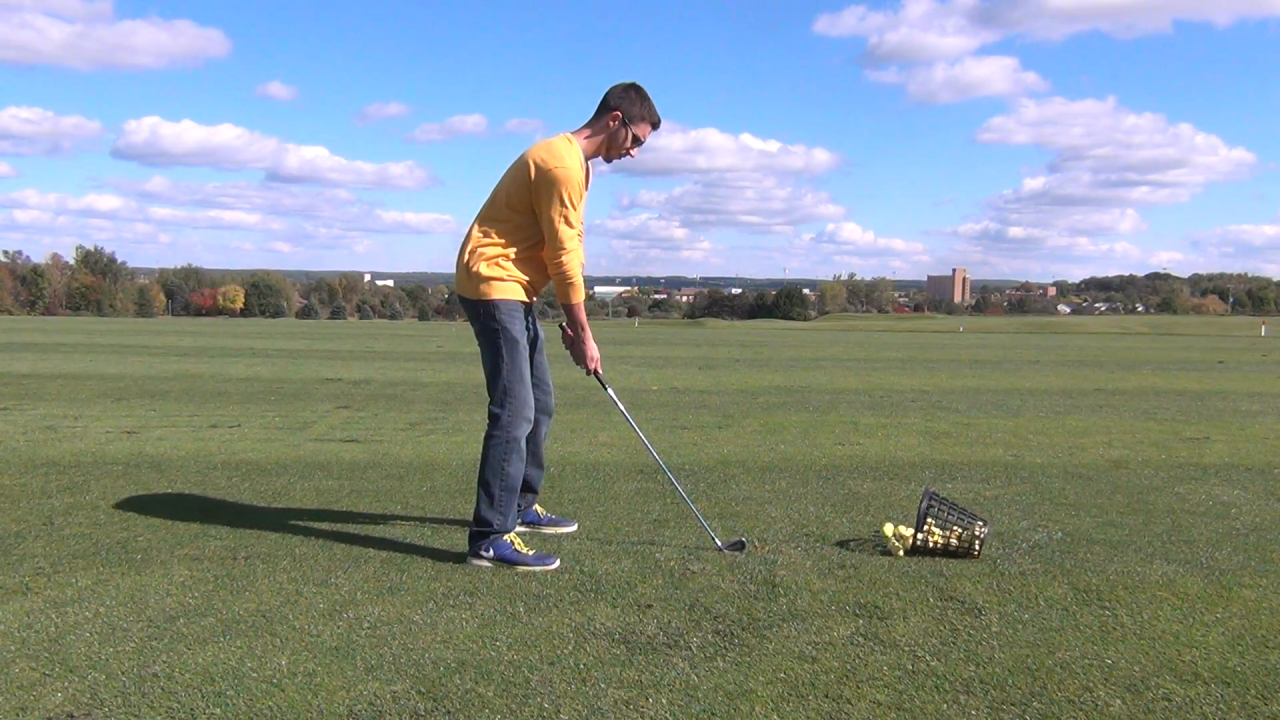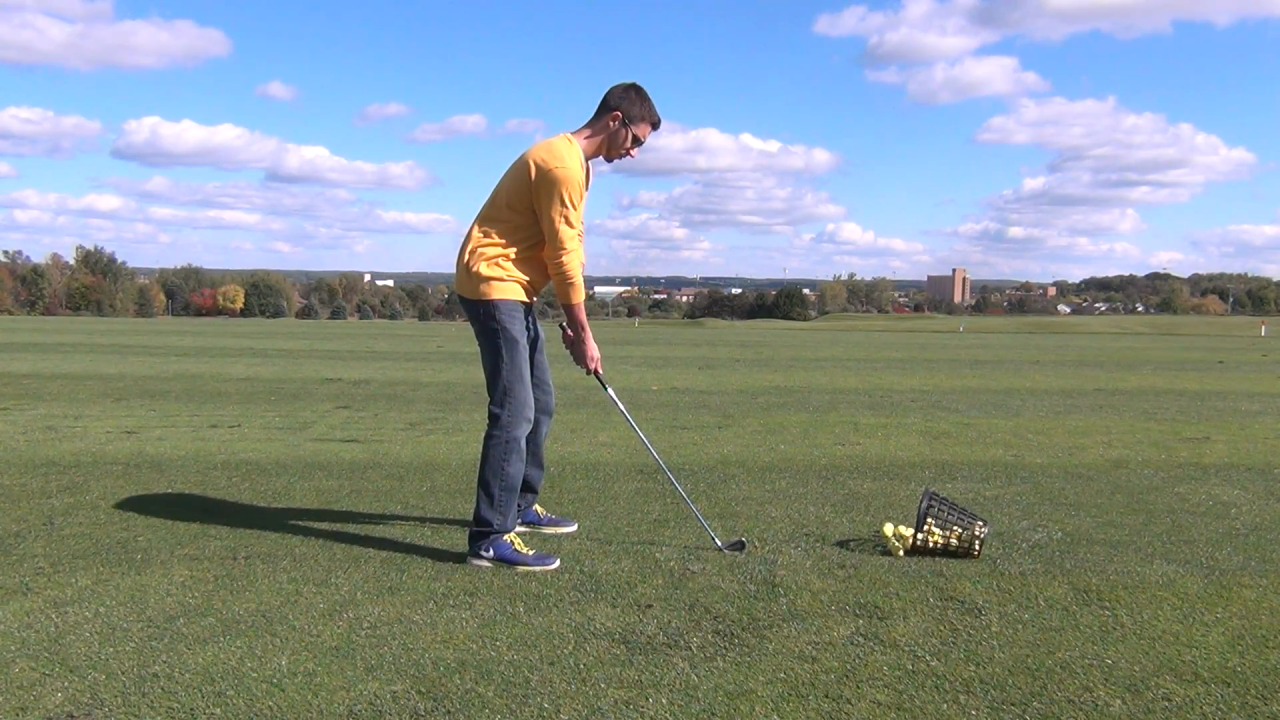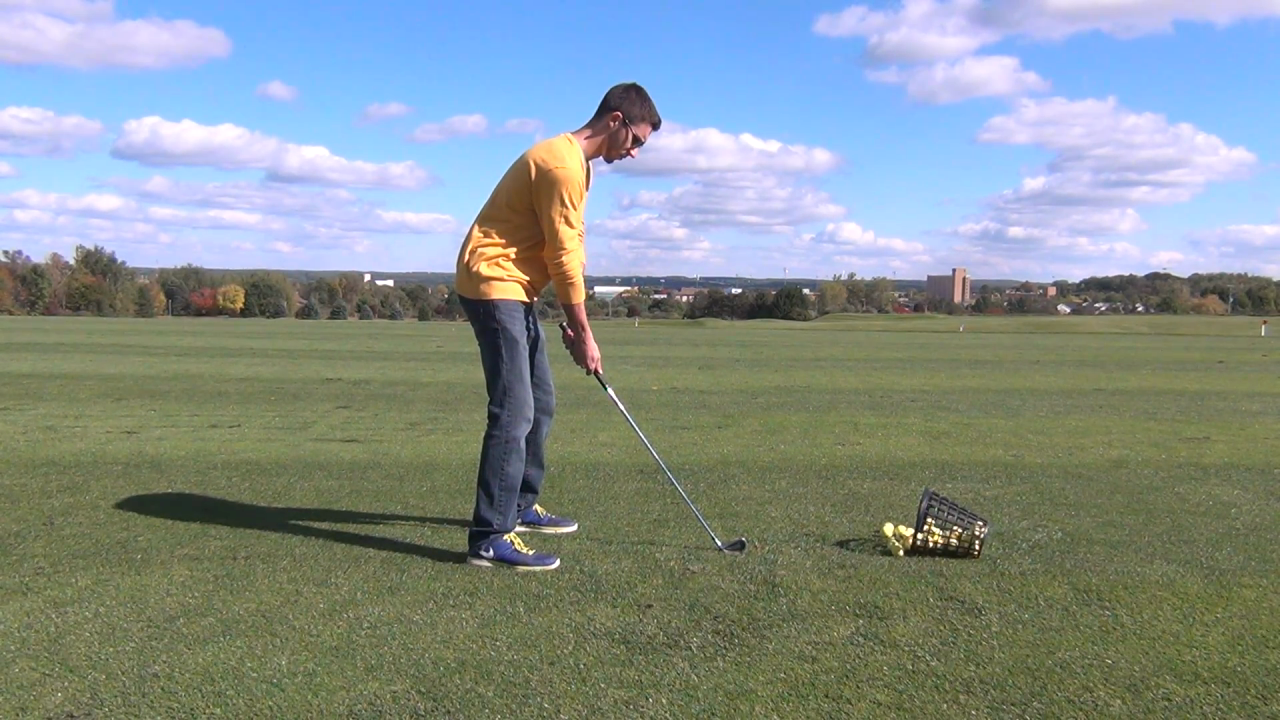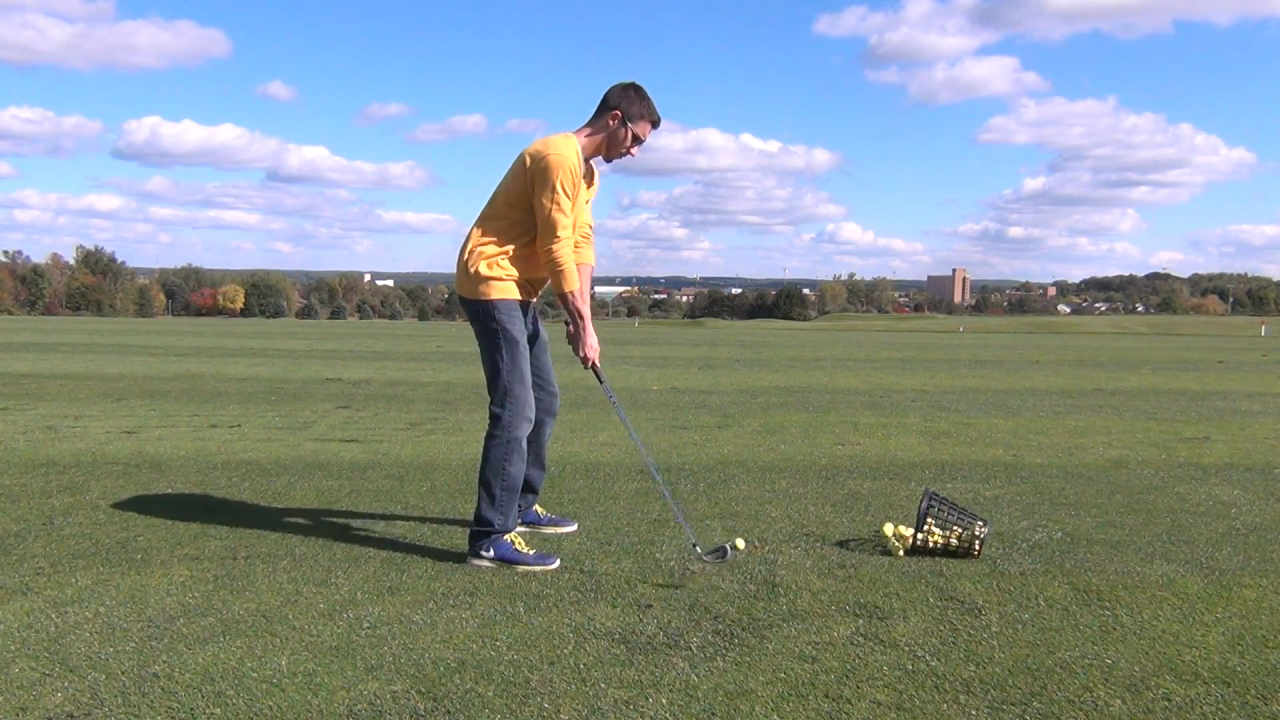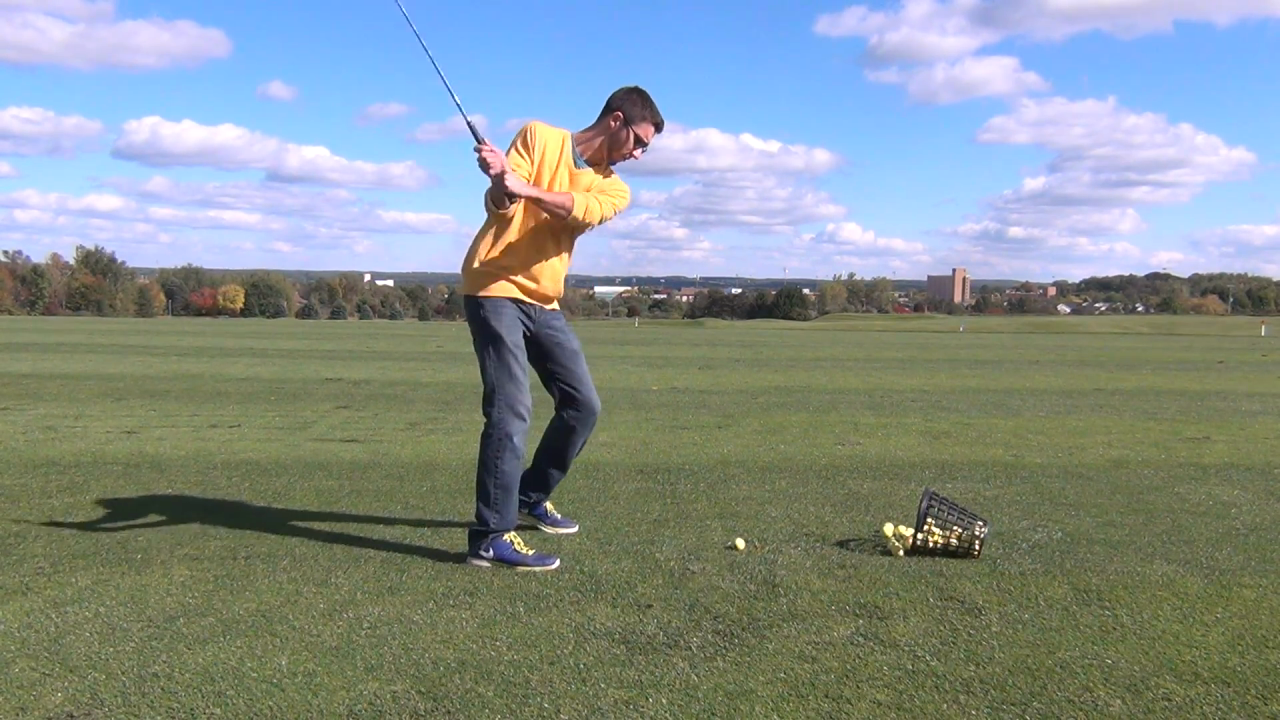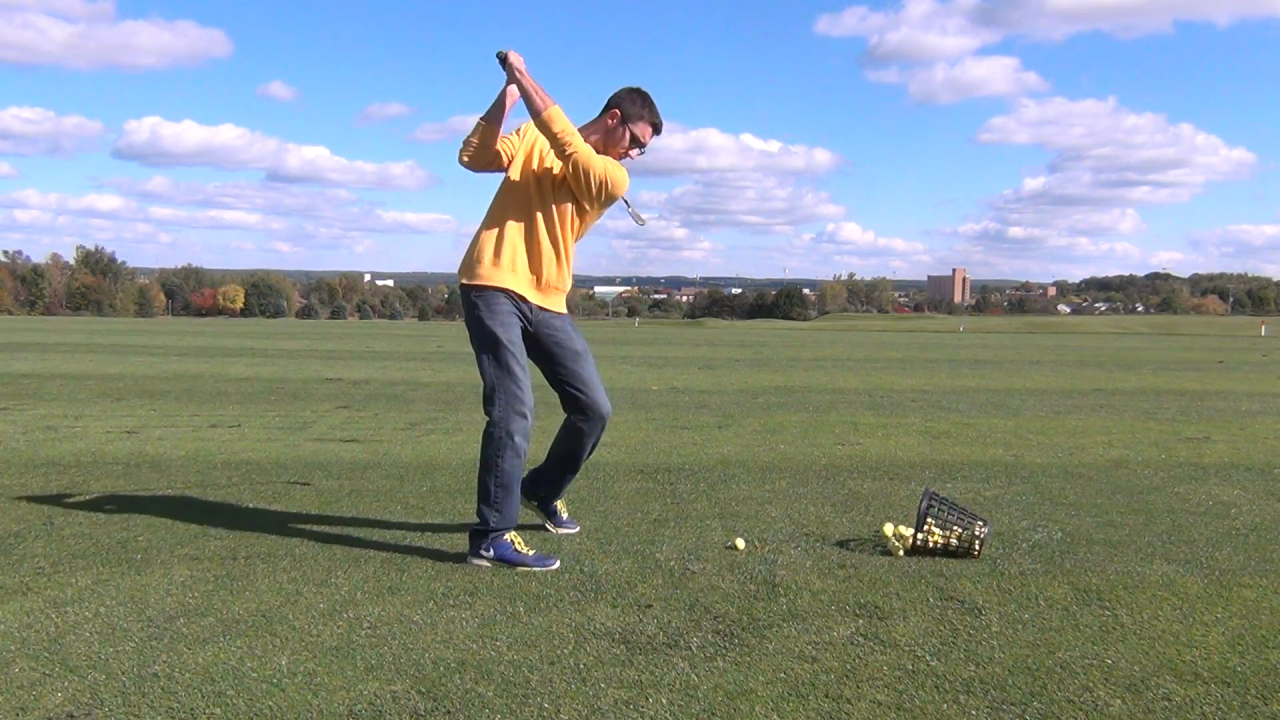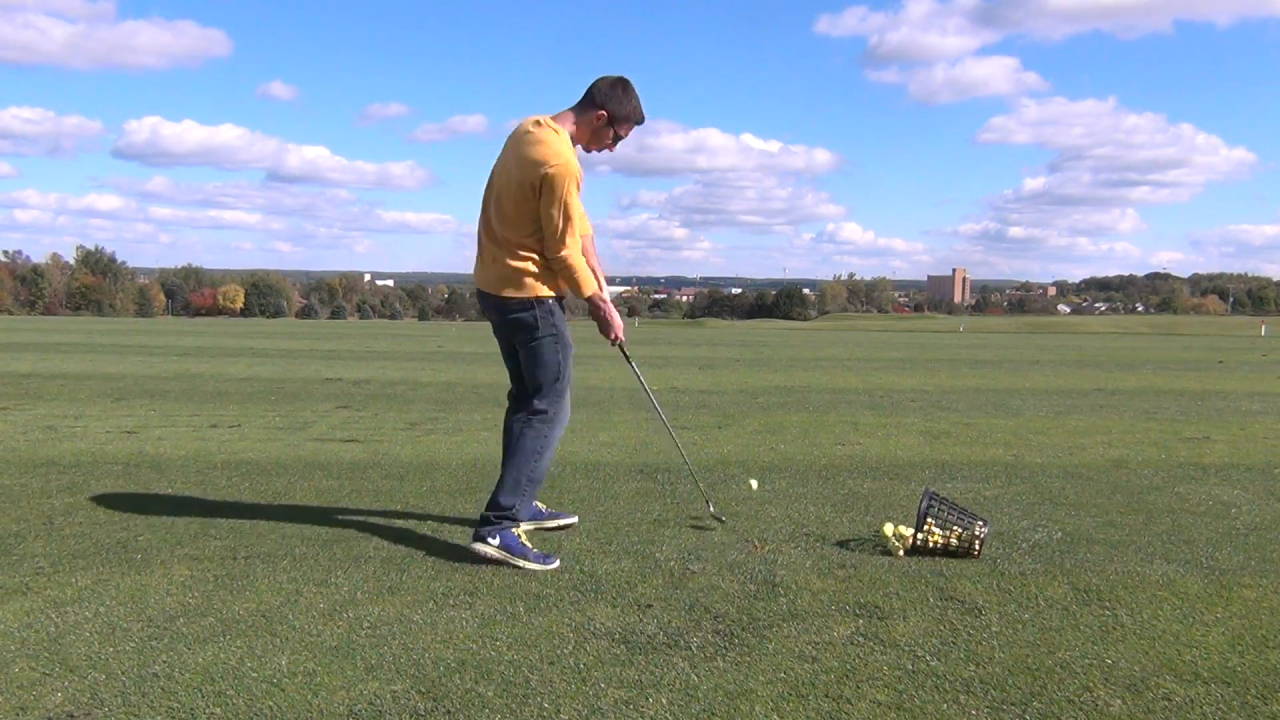
dt=0.3s
person 1, frame 1
left shoulder: (575, 161)
right shoulder: (561, 164)
left elbow: (569, 248)
right elbow: (562, 256)
left wrist: (575, 324)
right wrist: (582, 333)
left hip: (513, 289)
right hip: (494, 285)
left knee: (538, 404)
right knee: (514, 411)
left ankle: (520, 506)
right ankle: (490, 537)
person 1, frame 2
left shoulder: (576, 162)
right shoulder: (562, 164)
left elbow: (570, 249)
right elbow: (562, 256)
left wrist: (575, 324)
right wrist: (583, 333)
left hip: (514, 289)
right hip: (494, 284)
left knee: (539, 404)
right knee: (515, 411)
left ankle: (521, 505)
right ankle: (490, 537)
person 1, frame 3
left shoulder: (578, 163)
right shoulder: (562, 164)
left elbow: (573, 248)
right elbow: (563, 256)
left wrist: (576, 324)
right wrist: (583, 333)
left hip: (515, 288)
right hip: (495, 284)
left knee: (540, 403)
right knee: (514, 411)
left ankle: (520, 505)
right ankle: (490, 537)
person 1, frame 4
left shoulder: (589, 173)
right shoulder: (558, 157)
left elbow: (582, 247)
right elbow: (555, 249)
left wrist: (584, 315)
right wrist: (582, 324)
left hip: (518, 290)
right hip: (492, 284)
left knee: (544, 402)
right knee: (515, 410)
left ankle: (520, 504)
right ankle: (491, 536)
person 1, frame 5
left shoulder: (615, 190)
right shoulder: (536, 135)
left elbow: (576, 211)
right elbow: (500, 203)
left wrist: (523, 188)
right wrist: (503, 172)
left hip: (543, 302)
right hip: (494, 291)
left knee: (583, 405)
right knee: (511, 411)
left ankle: (530, 494)
right ankle: (490, 536)
person 1, frame 6
left shoulder: (613, 179)
right shoulder: (532, 135)
left elbow: (564, 140)
right elbow: (474, 157)
left wrist: (522, 77)
right wrist: (505, 96)
left hip: (547, 303)
right hip: (491, 287)
left knee: (593, 409)
right knee: (513, 411)
left ankle: (541, 490)
right ankle: (492, 536)
person 1, frame 7
left shoulder: (528, 130)
right shoulder: (561, 163)
right elbow: (562, 254)
left wrist: (595, 268)
right wrist: (602, 307)
left hip: (497, 287)
right hip: (530, 293)
left knee: (530, 398)
right knee: (547, 407)
left ankle: (518, 502)
right ankle: (497, 526)
